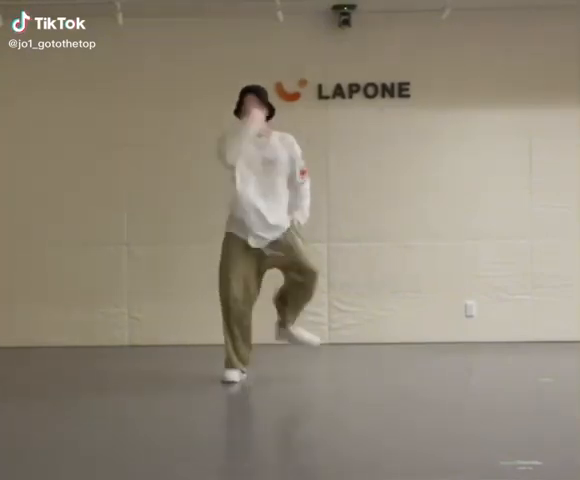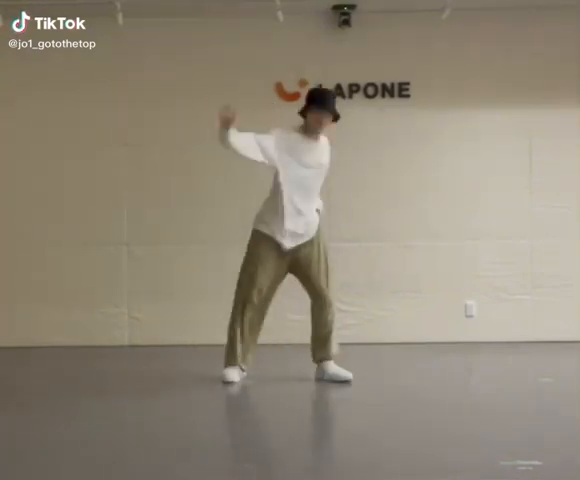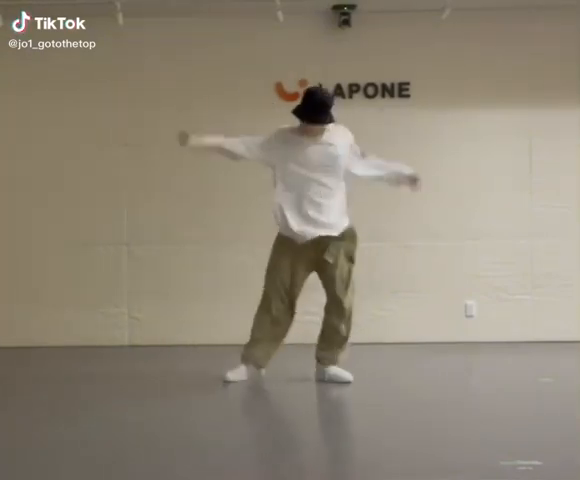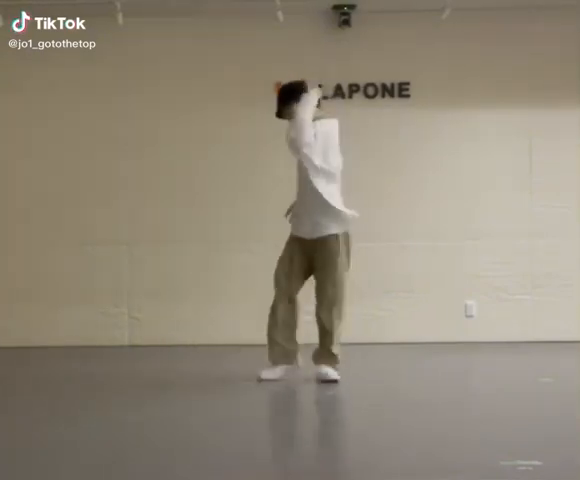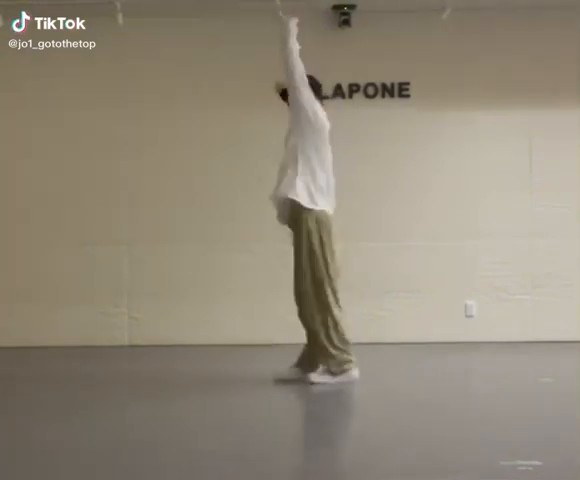
dt=0.4s
person 1, frame 1
left shoulder: (286, 141)
right shoulder: (235, 139)
left elbow: (301, 181)
right elbow: (229, 156)
left wrist: (298, 217)
right wrist: (250, 123)
left hip: (279, 229)
right hip: (241, 232)
left knee: (307, 274)
right knee: (236, 300)
left ankle: (286, 323)
right ankle: (236, 364)
person 1, frame 2
left shoulder: (325, 144)
right shoulder: (283, 140)
right elbow: (249, 143)
right wrist: (228, 130)
left hip: (307, 232)
right hip: (270, 233)
left knee: (322, 296)
right knee: (250, 298)
left ankle: (325, 363)
right ankle: (236, 362)
person 1, frame 3
left shoulder: (342, 138)
right shoulder: (282, 140)
left elbow: (363, 162)
right elbow: (240, 146)
left wrist: (400, 173)
right wrist: (199, 141)
left hip: (336, 233)
right hip: (295, 234)
left knee: (341, 301)
right knee: (277, 301)
left ankle: (328, 362)
right ankle: (252, 361)
person 1, frame 4
left shoulder: (325, 128)
right shoulder: (313, 133)
left elbow: (299, 142)
left wrist: (308, 101)
left hip: (331, 229)
right hip: (303, 229)
left knee: (329, 299)
right knee: (284, 291)
left ankle: (326, 360)
right ankle: (283, 358)
person 1, frame 5
left shoulder: (313, 118)
right shoulder: (307, 128)
left elbow: (297, 78)
left wrist: (290, 36)
left hip: (312, 217)
right hip: (307, 217)
left knee: (317, 295)
right knee: (308, 295)
left ankle: (342, 364)
right ankle: (313, 359)
